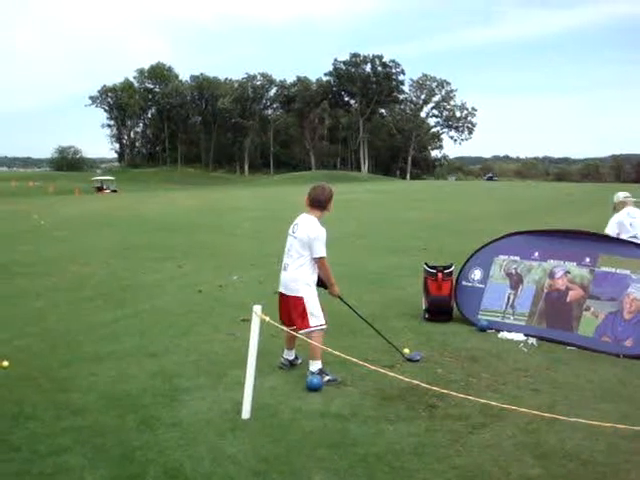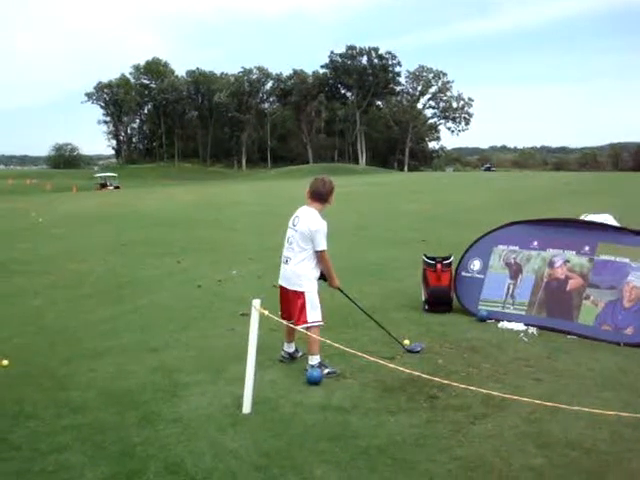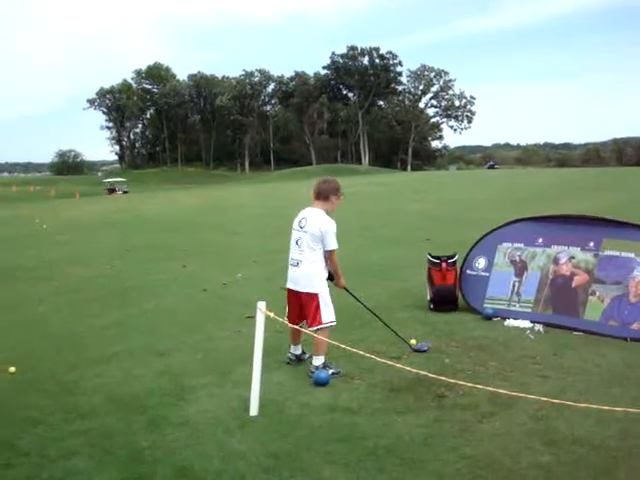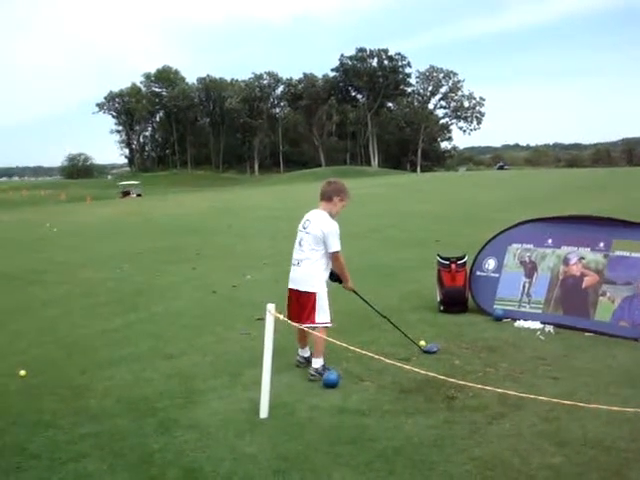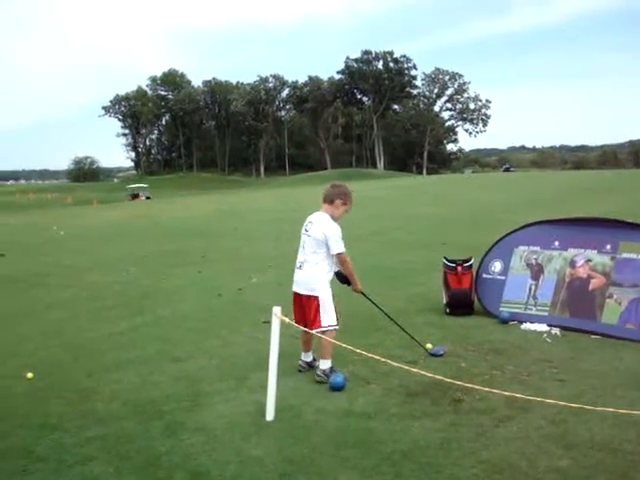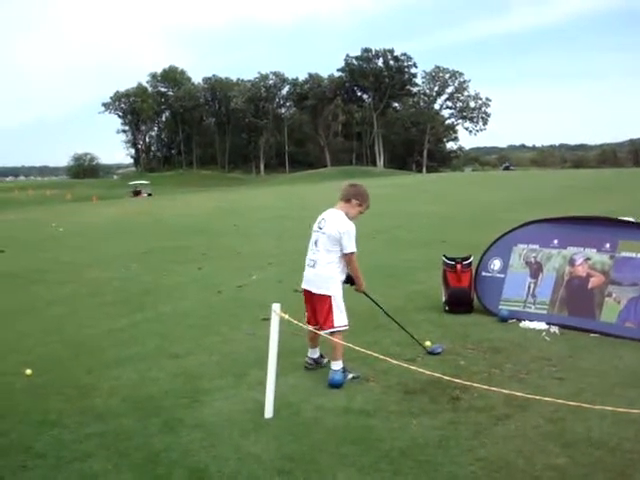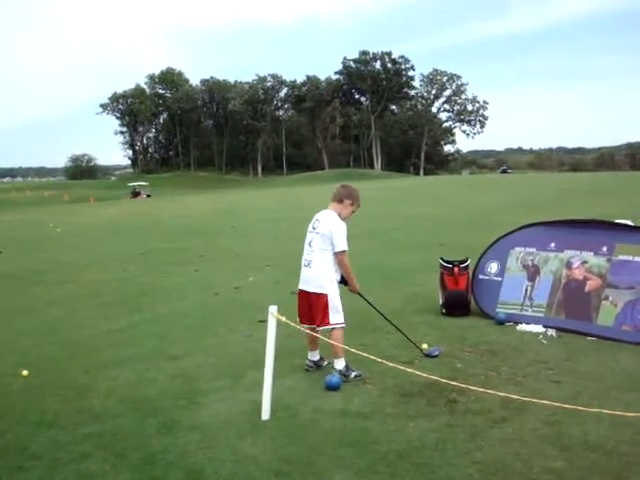
dt=0.5s
person 1, frame 1
left shoulder: (299, 221)
right shoulder: (317, 230)
right elbow: (321, 263)
left wrist: (323, 280)
right wrist: (332, 285)
left hip: (287, 281)
right hip: (302, 285)
left knee: (293, 323)
right knee: (316, 327)
left ankle: (288, 357)
right ankle: (315, 370)
person 1, frame 2
left shoulder: (298, 213)
right shoulder: (318, 223)
right elbow: (322, 256)
left wrist: (325, 273)
right wrist: (332, 278)
left hip: (287, 275)
right hip: (303, 279)
left knee: (291, 317)
right knee: (312, 322)
left ankle: (288, 350)
right ankle: (314, 363)
person 1, frame 3
left shoulder: (301, 215)
right shoulder: (326, 223)
right elbow: (330, 256)
left wrist: (331, 273)
right wrist: (339, 278)
left hip: (294, 277)
right hip: (313, 281)
left knee: (296, 320)
right knee: (322, 324)
left ankle: (295, 352)
right ankle: (318, 364)
person 1, frame 4
left shoulder: (308, 217)
right shoulder: (329, 224)
right elbow: (336, 258)
left wrist: (331, 269)
right wrist: (347, 280)
left hip: (297, 278)
right hip: (313, 281)
left knee: (303, 321)
right knee: (320, 323)
left ankle: (303, 355)
right ankle: (317, 366)
person 1, frame 5
left shoulder: (311, 220)
right shoulder: (331, 227)
right elbow: (343, 259)
left wrist: (335, 271)
right wrist: (355, 282)
left hip: (301, 281)
right hip: (316, 284)
left knee: (307, 325)
right knee: (328, 326)
left ankle: (306, 360)
right ankle: (324, 369)
person 1, frame 6
left shoulder: (324, 216)
right shoulder: (346, 225)
right elbow: (350, 259)
left wrist: (345, 273)
right wrist: (359, 282)
left hip: (310, 279)
right hip: (328, 283)
left knee: (314, 322)
right knee: (336, 327)
left ankle: (313, 357)
right ankle: (337, 370)
person 1, frame 7
left shoulder: (317, 218)
right shoulder: (337, 224)
right elbow: (341, 259)
left wrist: (345, 279)
right wrist: (353, 283)
left hip: (307, 280)
right hip: (324, 283)
left knee: (312, 323)
right knee: (336, 324)
left ankle: (313, 359)
right ankle: (340, 367)
